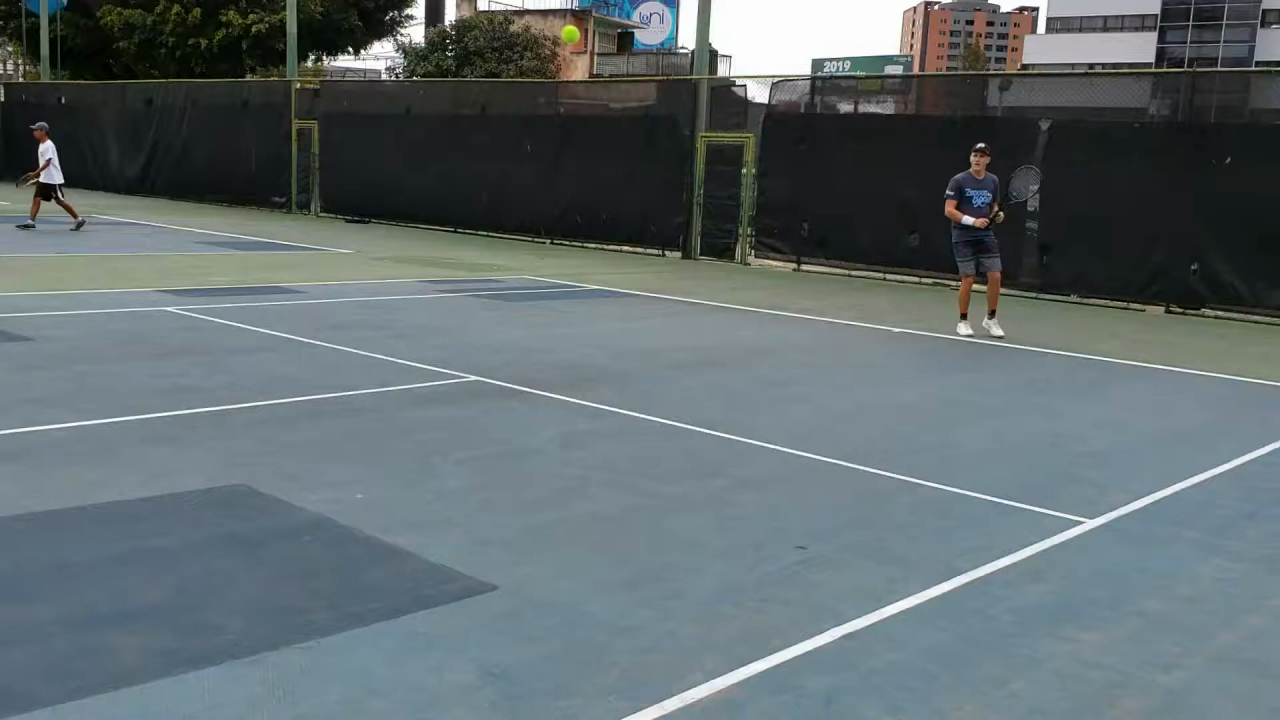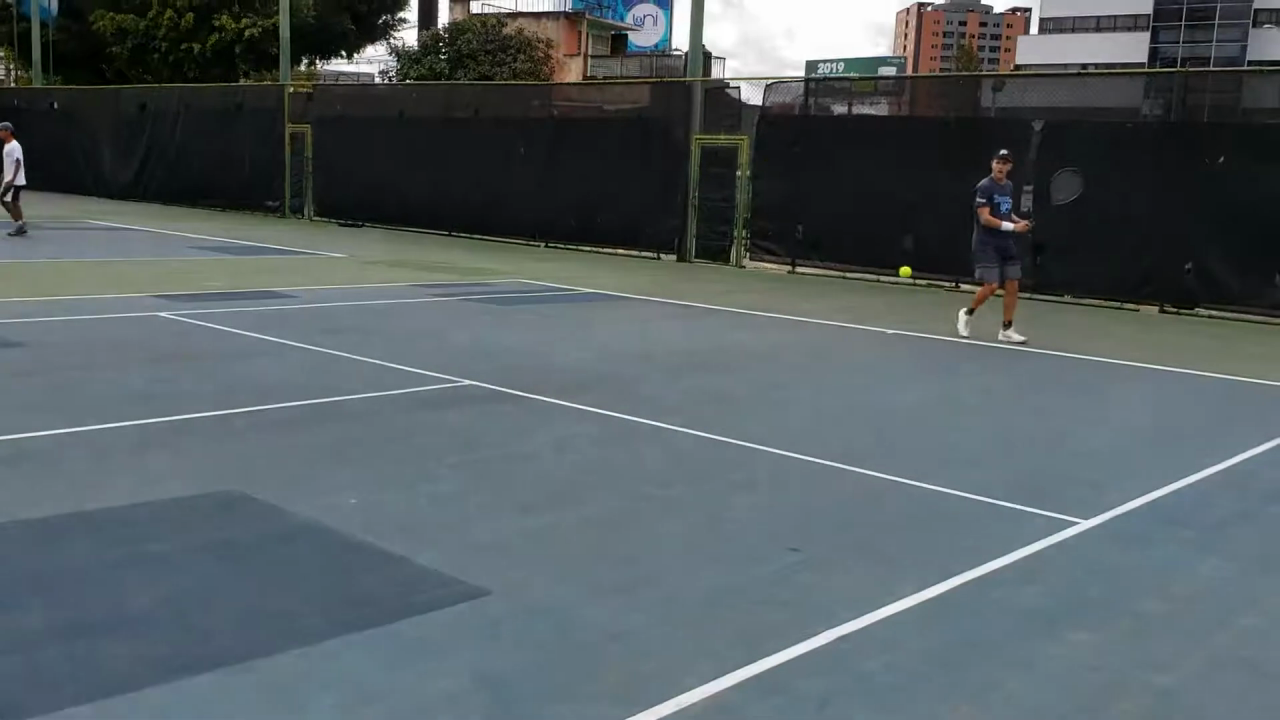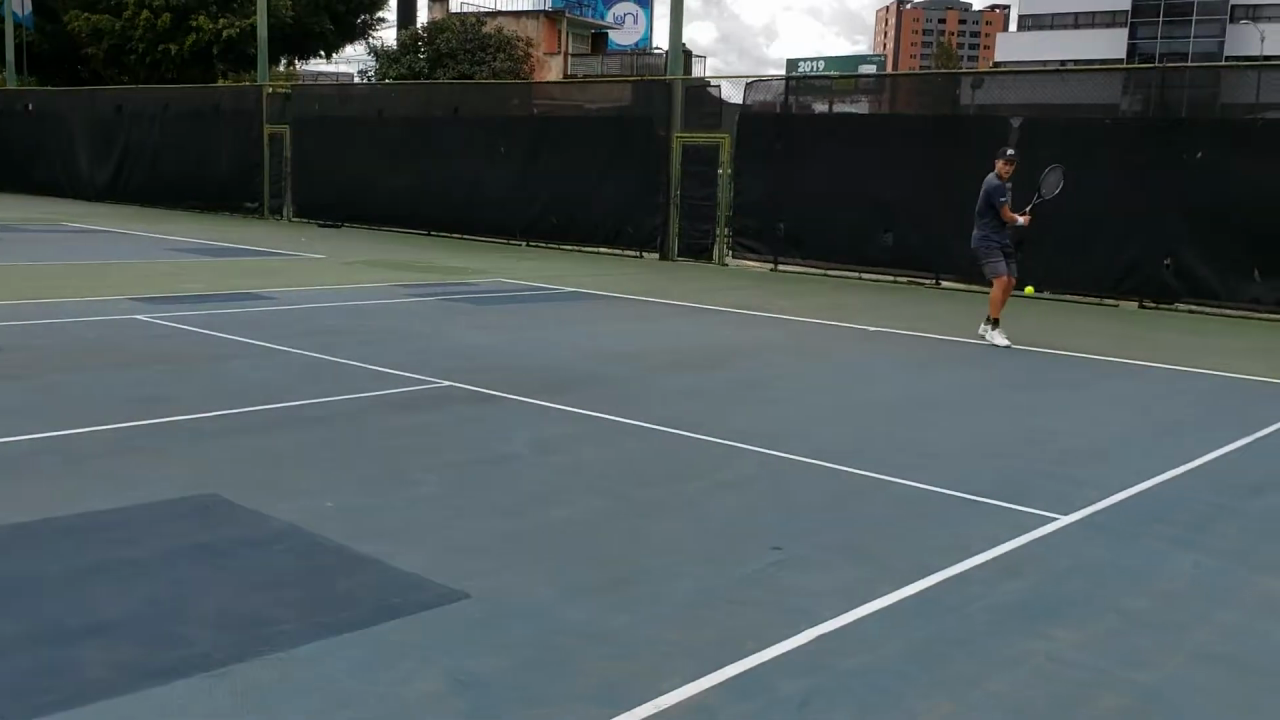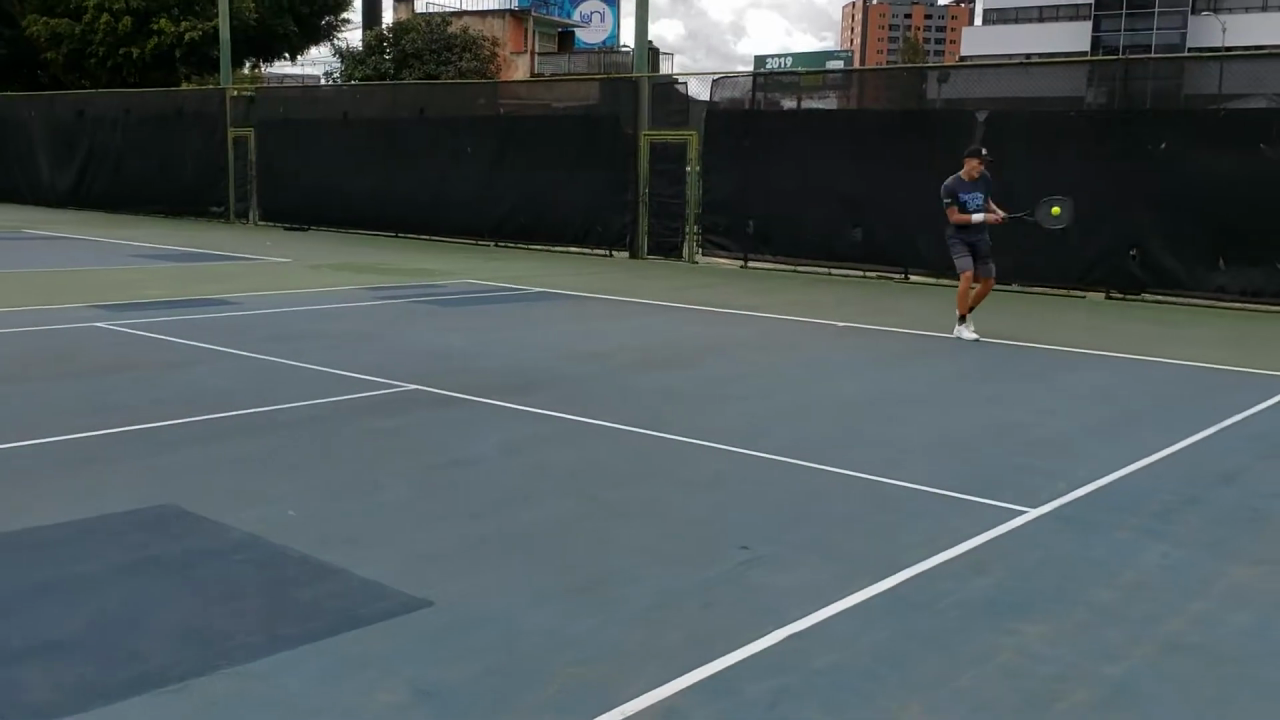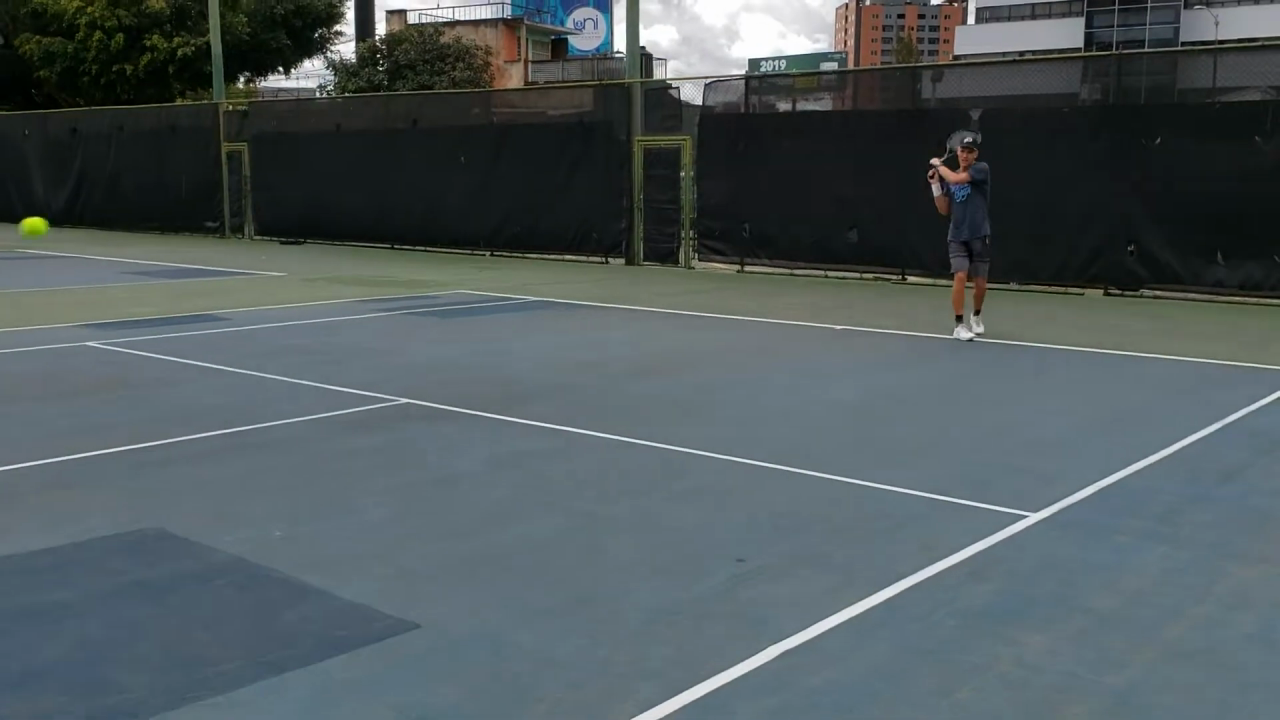
dt=0.3s
person 1, frame 1
left shoulder: (993, 181)
right shoulder: (958, 181)
right elbow: (948, 210)
left wrist: (997, 215)
right wrist: (972, 221)
left hip: (986, 236)
right hip: (963, 238)
left knee: (995, 277)
right knee: (968, 280)
left ankle: (990, 319)
right ankle: (963, 321)
person 1, frame 2
left shoulder: (1009, 186)
right shoulder: (985, 186)
right elbow: (985, 218)
left wrist: (1019, 221)
right wrist: (1012, 227)
left hip: (1006, 244)
right hip: (986, 245)
left knee: (1013, 286)
right knee: (991, 286)
left ankle: (1007, 329)
right ankle: (967, 313)
person 1, frame 3
left shoulder: (993, 179)
right shoulder: (996, 185)
right elbow: (1007, 216)
left wrist: (1017, 217)
right wrist: (1022, 221)
left hip: (1000, 240)
right hip: (986, 241)
left knee: (1009, 283)
right knee: (1001, 281)
left ankle: (988, 325)
right ankle: (993, 330)
person 1, frame 4
left shoulder: (985, 178)
right shoulder: (950, 186)
right elbow: (954, 218)
left wrist: (996, 211)
right wrist: (983, 217)
left hip: (980, 238)
right hip: (959, 239)
left knee: (988, 282)
right knee: (967, 277)
left ankle: (965, 311)
right ankle: (961, 325)
person 1, frame 5
left shoulder: (982, 169)
right shoulder: (948, 177)
left elbow: (957, 180)
right elbow: (944, 211)
left wrist: (938, 166)
right wrist: (935, 184)
left hip: (979, 234)
right hip: (957, 235)
left knee: (980, 279)
right knee: (960, 277)
left ankle: (976, 315)
right ankle: (960, 325)
